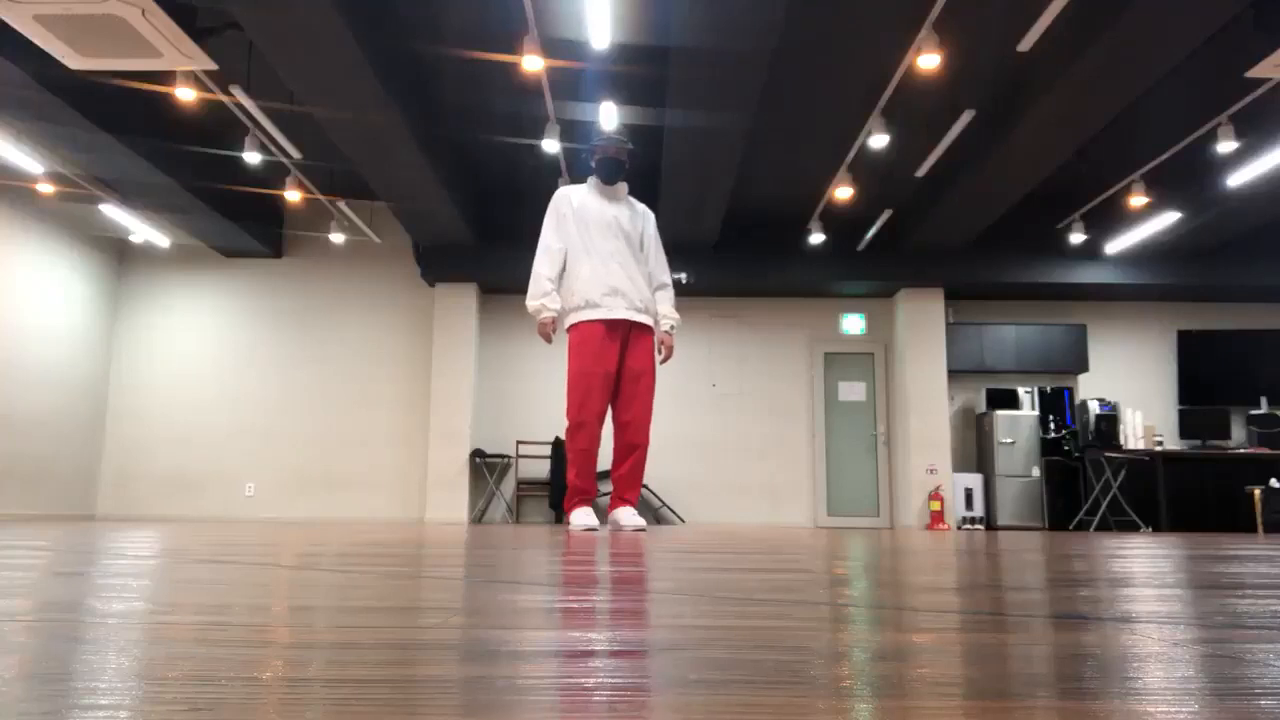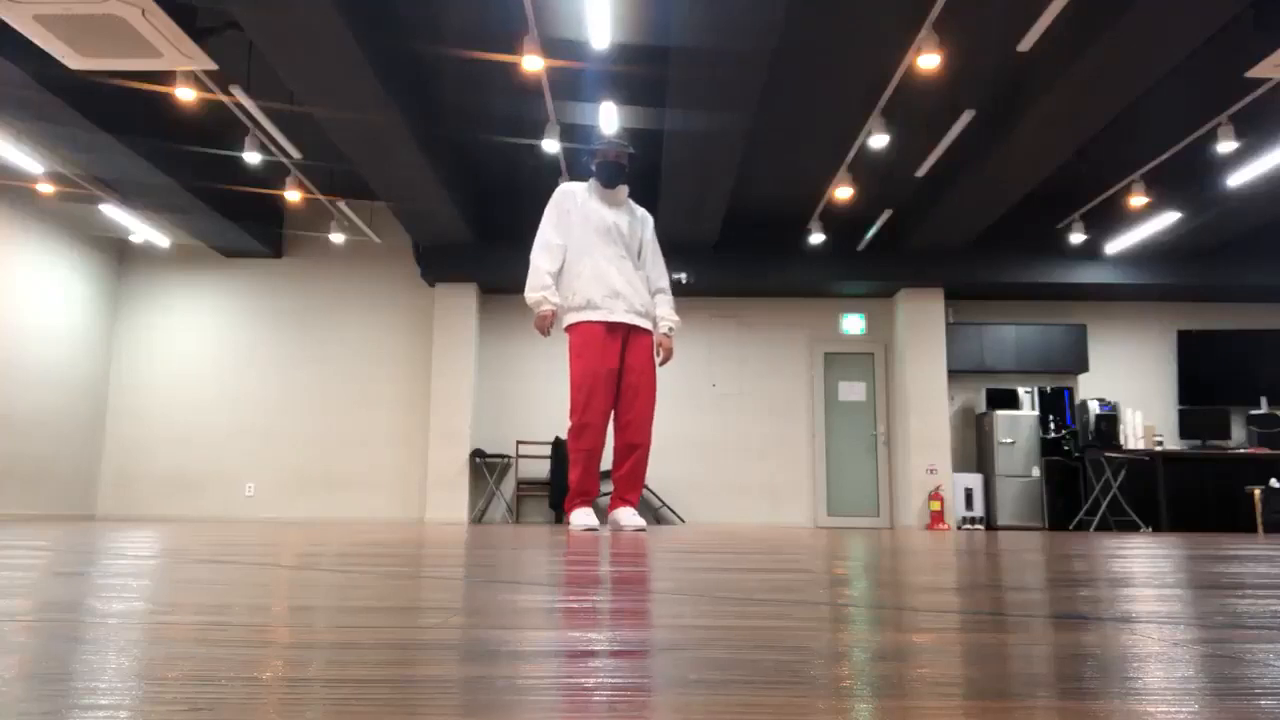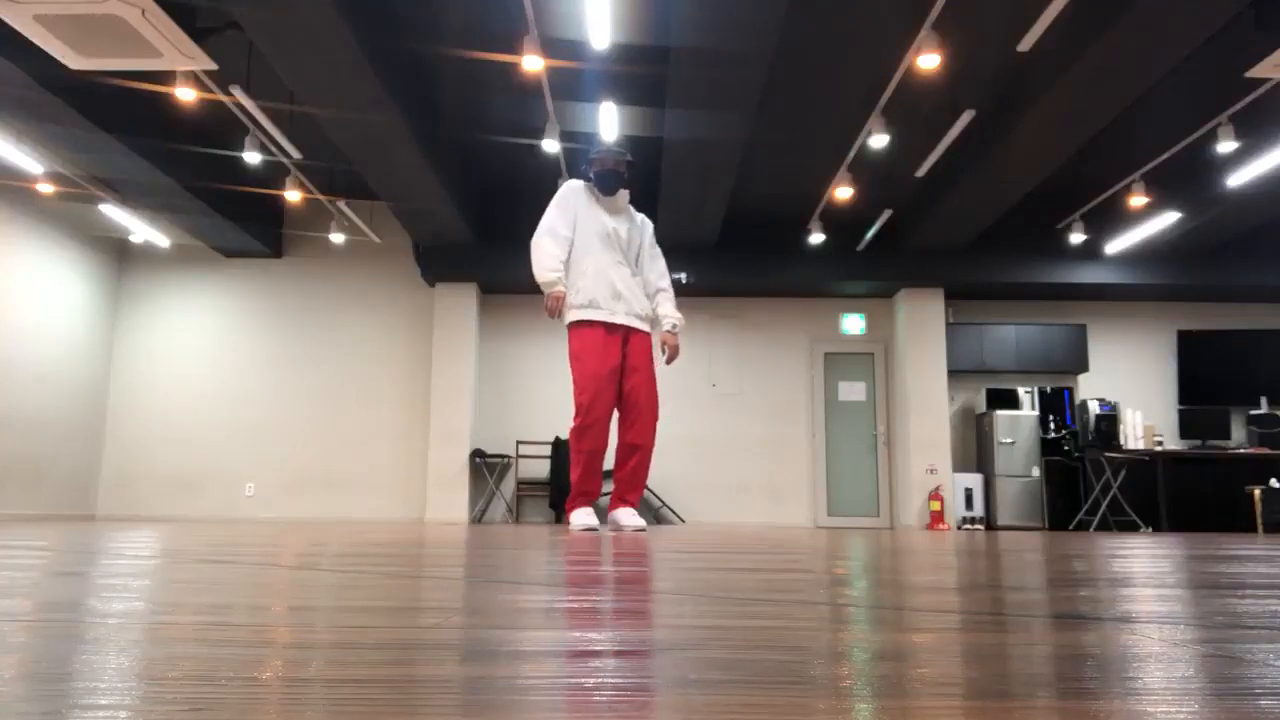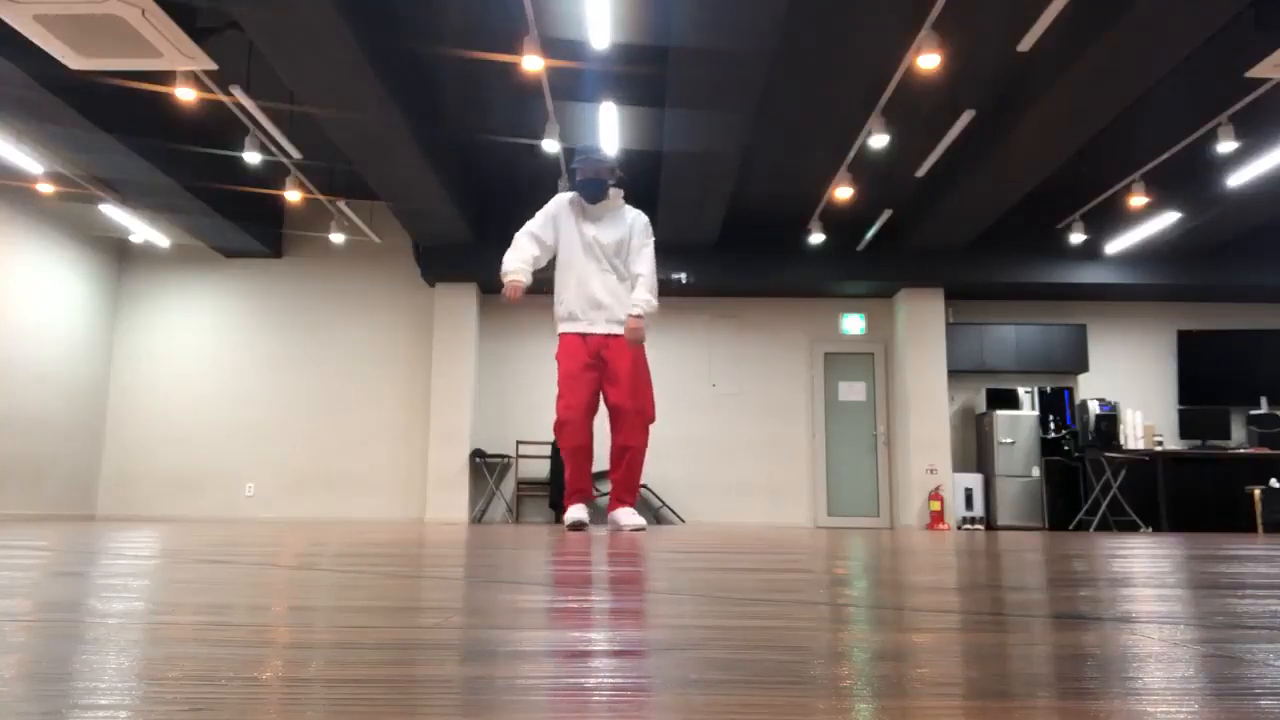
dt=0.5s
person 1, frame 1
left shoulder: (643, 213)
right shoulder: (568, 199)
left elbow: (658, 271)
right elbow: (550, 253)
left wrist: (666, 322)
right wrist: (545, 305)
left hip: (639, 320)
right hip: (589, 316)
left knee: (636, 416)
right knee: (585, 412)
left ankle: (624, 504)
right ankle: (580, 504)
person 1, frame 2
left shoulder: (641, 217)
right shoulder: (569, 196)
left elbow: (656, 274)
right elbow: (547, 248)
left wrist: (665, 325)
right wrist: (544, 298)
left hip: (638, 322)
right hip: (589, 317)
left knee: (638, 416)
right knee: (589, 411)
left ankle: (624, 503)
right ankle: (580, 503)
person 1, frame 3
left shoulder: (640, 222)
right shoulder: (573, 195)
left elbow: (656, 275)
right elbow: (548, 238)
left wrist: (669, 323)
right wrist: (554, 281)
left hip: (636, 325)
right hip: (589, 319)
left knee: (642, 414)
right knee: (593, 409)
left ankle: (624, 504)
right ankle: (581, 504)
person 1, frame 4
left shoulder: (634, 219)
right shoulder: (562, 207)
left elbow: (644, 269)
right elbow: (530, 238)
left wrist: (637, 310)
right wrist: (516, 270)
left hip: (622, 332)
right hip: (576, 331)
left knee: (634, 414)
right knee: (572, 415)
left ankle: (622, 503)
right ankle: (577, 500)
